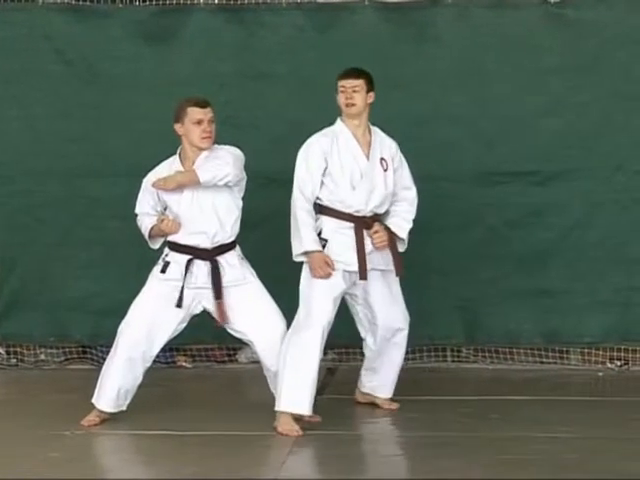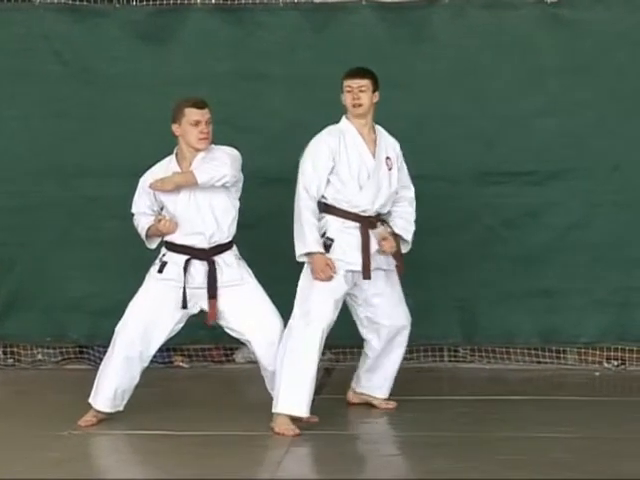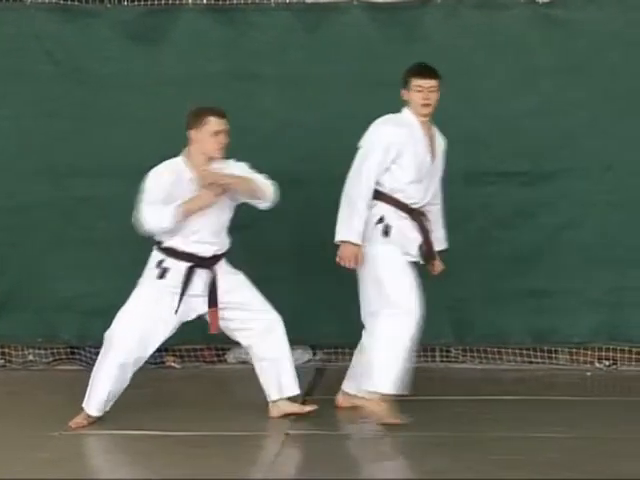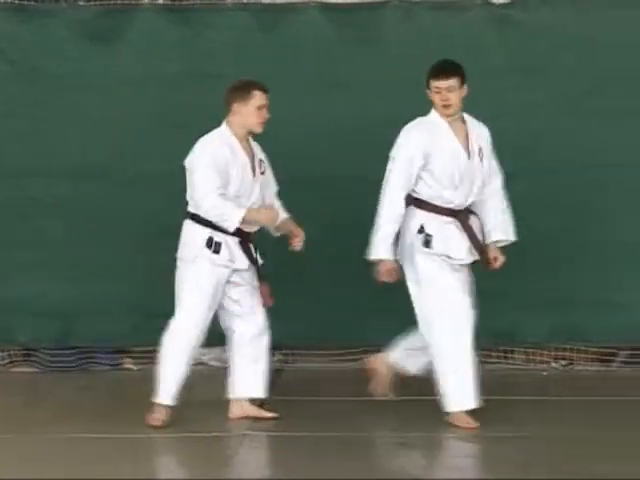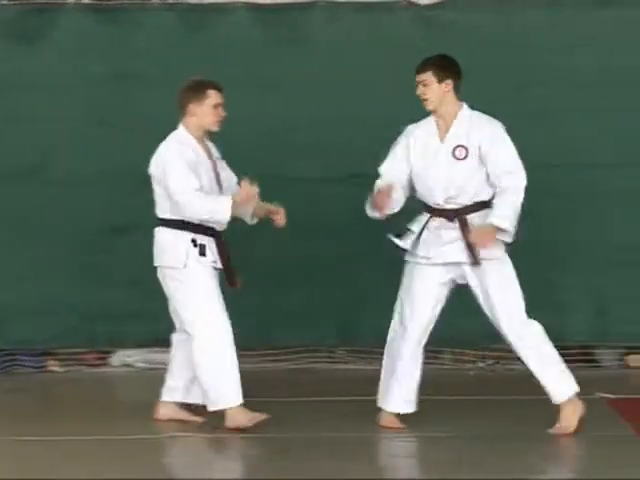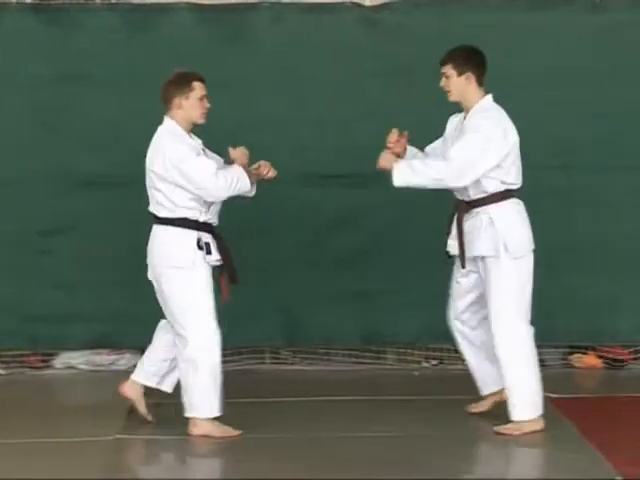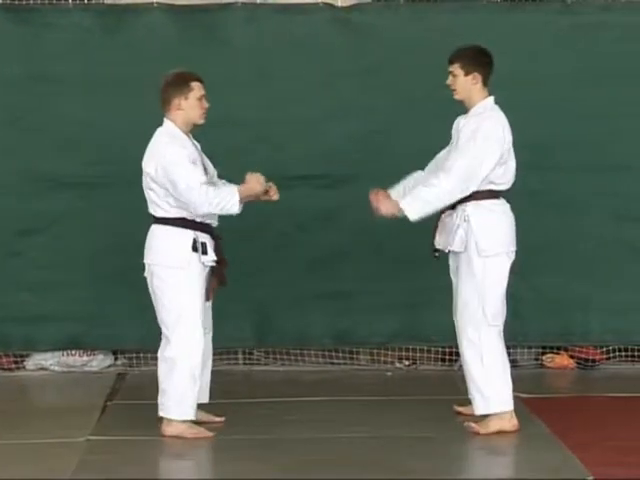
dt=0.4s
person 1, frame 1
left shoulder: (388, 146)
right shoulder: (320, 144)
left elbow: (406, 195)
right elbow: (302, 200)
left wrist: (392, 229)
right wrist: (311, 250)
left hip: (374, 247)
right hip: (332, 243)
left knee: (392, 322)
right knee: (312, 322)
left ankle: (372, 387)
right ankle: (287, 409)
person 1, frame 2
left shoulder: (391, 145)
right shoulder: (328, 141)
left elbow: (404, 196)
right elbow: (307, 198)
left wrist: (398, 234)
right wrist: (313, 251)
left hip: (375, 246)
right hip: (337, 242)
left knee: (393, 321)
right knee: (310, 323)
left ankle: (366, 389)
right ankle: (284, 411)
person 1, frame 3
left shoulder: (436, 140)
right shoulder: (388, 129)
left elbow: (432, 198)
right elbow: (359, 183)
left wrist: (435, 247)
right wrist: (349, 237)
left hip: (408, 233)
right hip: (382, 228)
left knee: (385, 316)
right knee: (402, 309)
left ankle: (353, 389)
right ankle: (375, 392)
person 1, frame 4
left shoulder: (479, 133)
right shoulder: (416, 134)
left elbow: (490, 188)
right elbow: (392, 195)
left wrist: (495, 240)
right wrist: (382, 251)
left hip: (461, 234)
right hip: (426, 236)
left knee: (455, 318)
right knee: (448, 323)
left ankle: (388, 362)
right ankle: (458, 405)
person 1, frame 5
left shoulder: (485, 129)
right shoulder: (414, 135)
left elbow: (512, 181)
right elbow: (396, 181)
left wrist: (495, 225)
right wrist: (381, 197)
left hip: (481, 238)
right hip: (433, 239)
left knee: (514, 321)
right knee: (410, 323)
left ankle: (569, 398)
right ankle: (394, 404)
person 1, frame 6
left shoulder: (492, 124)
right shoulder: (461, 122)
left elbow: (454, 170)
right elbow: (437, 160)
left wrist: (396, 166)
right wrist: (405, 153)
left hip: (501, 228)
right hip: (478, 229)
left knee: (508, 322)
right knee: (463, 314)
left ankle: (529, 413)
right ankle: (498, 388)
person 1, frame 7
left shoulder: (488, 123)
right shoulder: (468, 122)
left elbow: (456, 179)
right elbow: (437, 170)
left wrist: (400, 206)
right wrist: (394, 195)
left hip: (483, 226)
right hip: (468, 227)
left knee: (479, 320)
right knee: (470, 318)
left ankle: (502, 412)
right ankle: (486, 400)
person 2, frame 1
left shoulder: (230, 157)
right shoulder: (159, 175)
left elbow: (221, 170)
right elbow: (145, 218)
left wrist: (176, 180)
right wrist: (158, 229)
left hip: (226, 268)
right hip: (177, 268)
left knee: (272, 330)
right knee: (135, 334)
right ankle: (105, 405)
person 2, frame 2
left shoulder: (228, 157)
right shoulder: (156, 174)
left elbow: (218, 172)
right elbow: (142, 217)
left wrist: (172, 182)
right wrist: (155, 229)
left hip: (223, 267)
right hip: (175, 268)
left knee: (268, 329)
right knee: (132, 333)
right ankle: (103, 405)
person 2, frame 3
left shoulder: (232, 171)
right shoulder: (163, 175)
left elbow: (266, 193)
right elbow: (148, 220)
left wrist: (225, 180)
right wrist: (191, 204)
left hip: (216, 273)
right hip: (170, 273)
left knee: (266, 325)
right knee: (127, 337)
left ankle: (280, 400)
right ankle: (91, 409)
person 2, frame 4
left shoulder: (255, 152)
right shoulder: (210, 148)
left elbow: (268, 199)
right elbow: (207, 202)
left wrist: (287, 226)
right wrist: (251, 217)
left hip: (240, 248)
right hip: (205, 246)
left knee: (251, 325)
right knee: (189, 324)
left ankle: (241, 401)
right ankle: (163, 401)
person 2, frame 5
left shoulder: (207, 150)
right shoulder: (173, 151)
left elbow: (232, 193)
right elbow: (191, 205)
left wrist: (263, 208)
right wrist: (237, 200)
left hip: (201, 249)
right hip: (181, 249)
left knee: (190, 330)
right knee: (211, 329)
left ankle: (171, 404)
right ankle: (233, 410)
person 2, frame 6
left shoulder: (185, 141)
right shoulder: (171, 146)
left elbow: (218, 180)
right elbow: (216, 186)
left wrist: (252, 172)
right wrist: (239, 165)
left hip: (187, 246)
right hip: (180, 246)
left knee: (179, 325)
right knee: (200, 334)
left ankle: (137, 384)
right ankle: (201, 418)
person 2, frame 7
left shoulder: (185, 142)
right shoulder: (167, 146)
left elbow: (211, 191)
right elbow: (200, 199)
left wrist: (253, 190)
right wrist: (247, 191)
left hip: (191, 248)
right hip: (175, 248)
left knee: (198, 331)
right knee: (184, 334)
left ankle: (189, 407)
right ankle: (174, 419)
